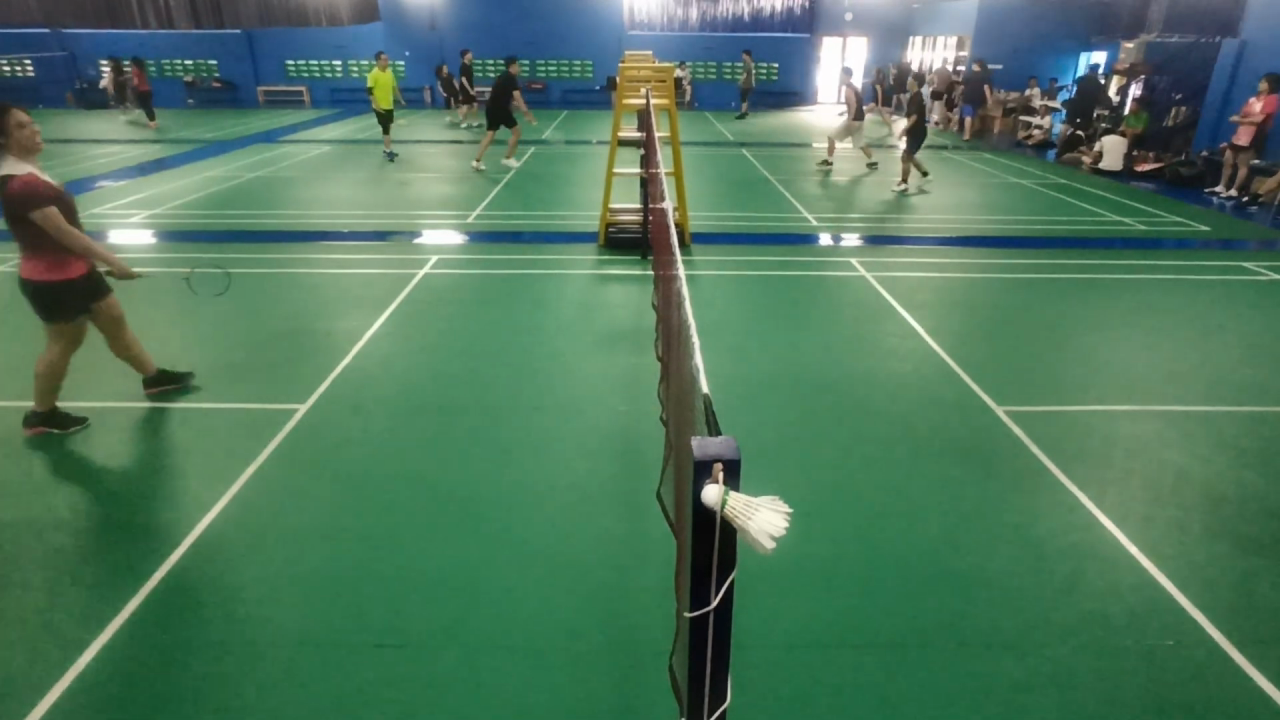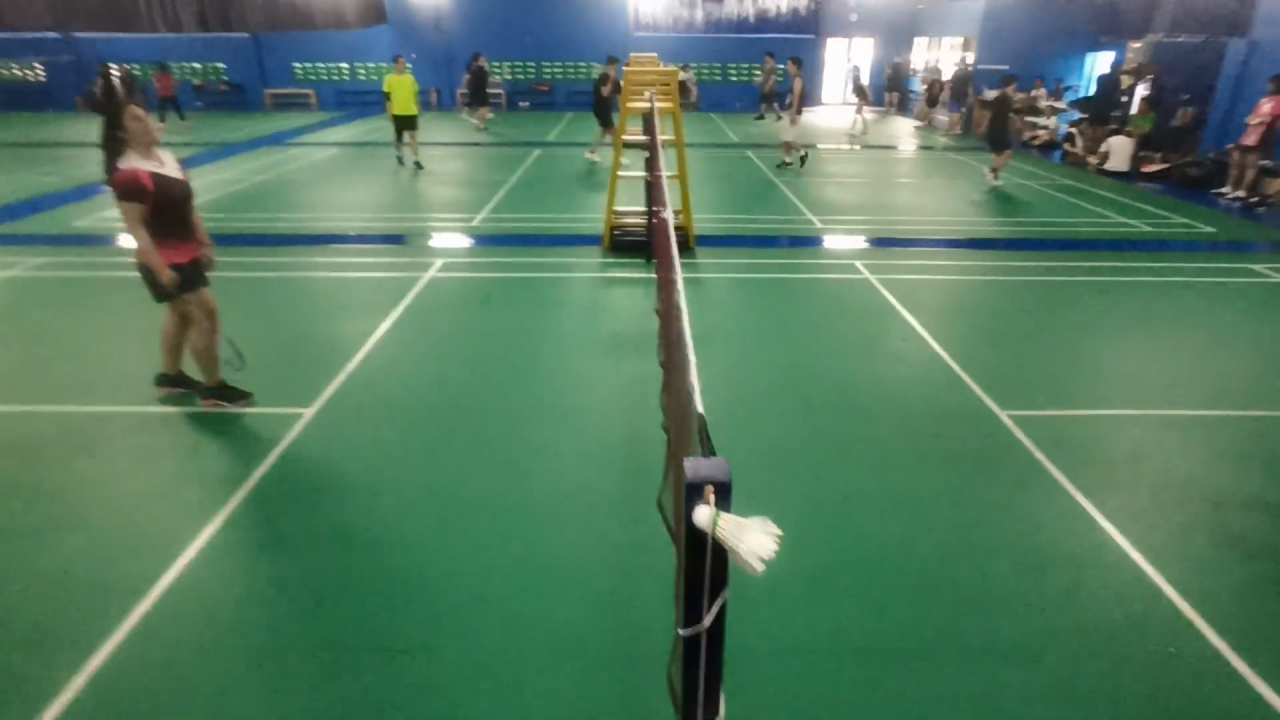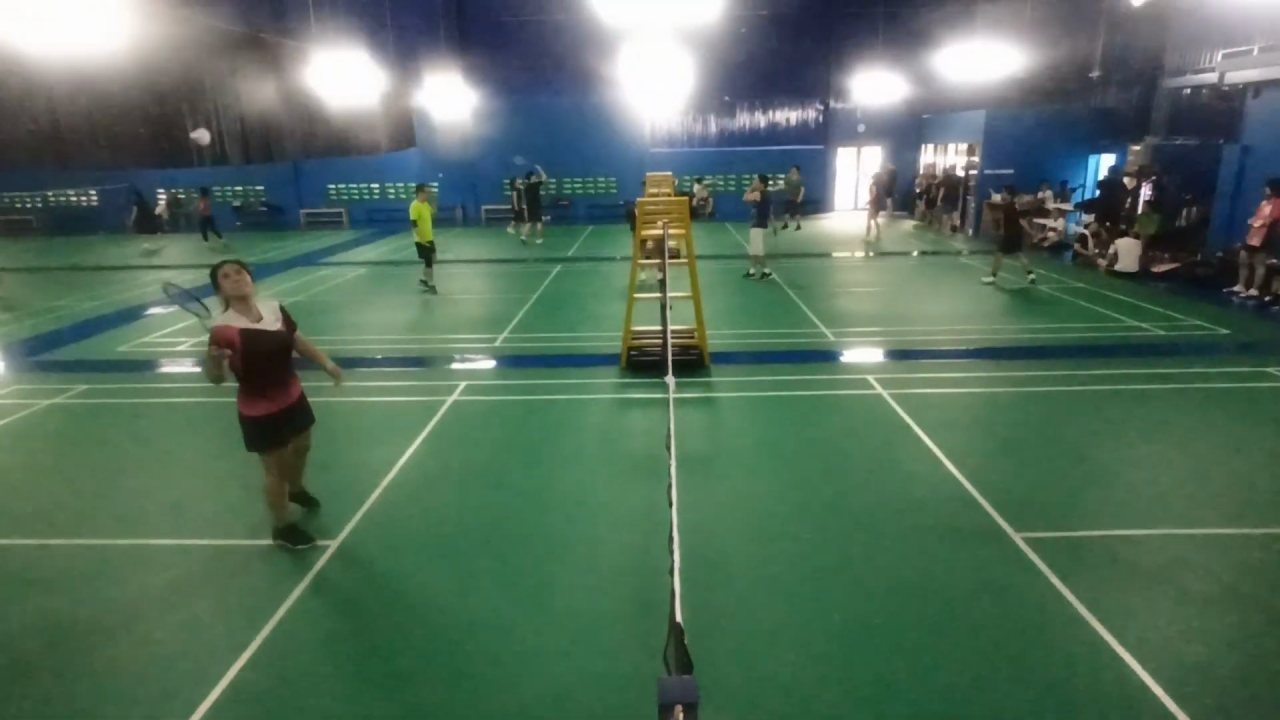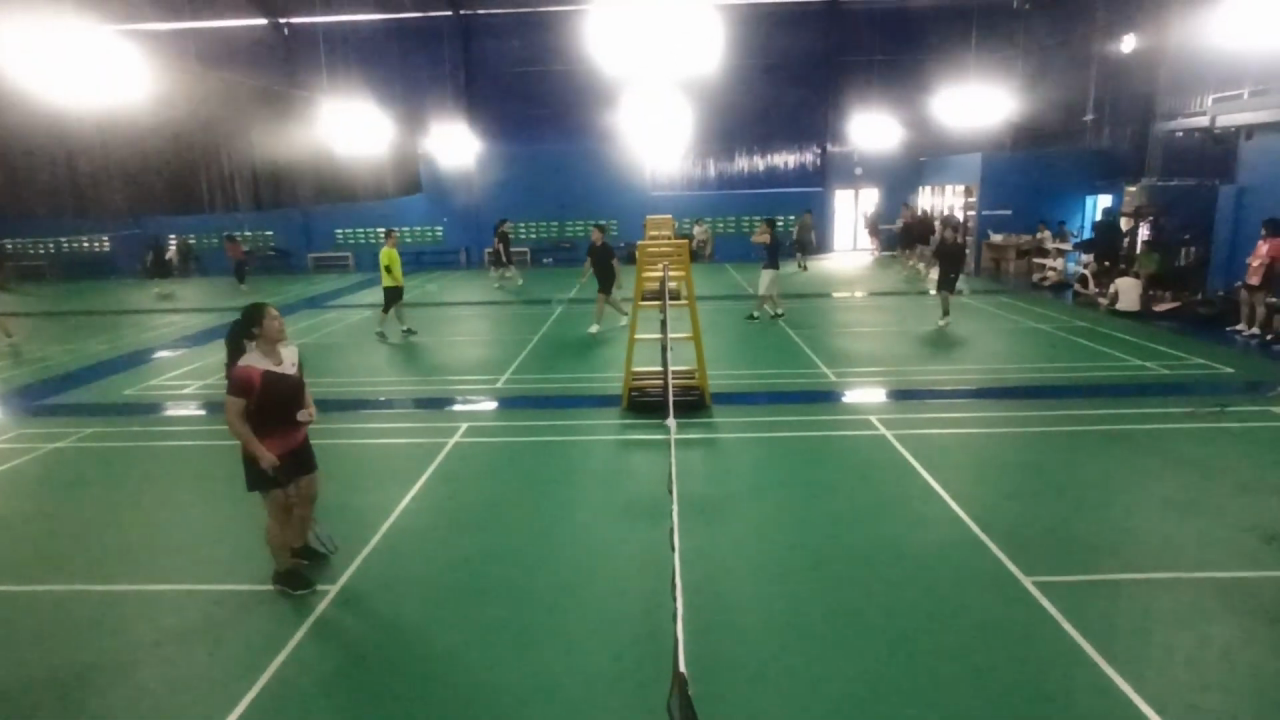
dt=1s
person 1, frame 1
left shoulder: (27, 173)
right elbow: (63, 231)
right wrist: (110, 260)
left hip: (74, 271)
right hip: (53, 280)
left knee: (115, 322)
right knee: (65, 342)
left ankle: (153, 377)
right ankle: (41, 416)
person 1, frame 2
left shoulder: (169, 159)
right shoulder: (127, 175)
right elbow: (136, 228)
left wrist: (205, 246)
right wrist: (159, 268)
left hip: (187, 255)
right hip: (165, 263)
left knee: (181, 314)
right knee: (207, 317)
left ankle: (170, 375)
right ankle: (214, 388)
person 1, frame 3
left shoulder: (276, 310)
right shoulder: (223, 330)
left elbow: (302, 345)
right elbow: (216, 376)
left wrist: (326, 364)
right wrist: (214, 363)
left hip: (292, 399)
right hip: (258, 412)
left knee: (301, 448)
right knee: (276, 469)
left ankle: (295, 489)
right ankle: (283, 528)
person 1, frame 4
left shoulder: (292, 353)
right shoulder: (245, 372)
right elbow: (234, 419)
left wrist: (310, 408)
right wrist: (259, 453)
left hip: (297, 443)
right hip: (267, 454)
left knee: (307, 497)
right knee: (280, 510)
left ankle: (298, 546)
right ankle: (284, 572)
